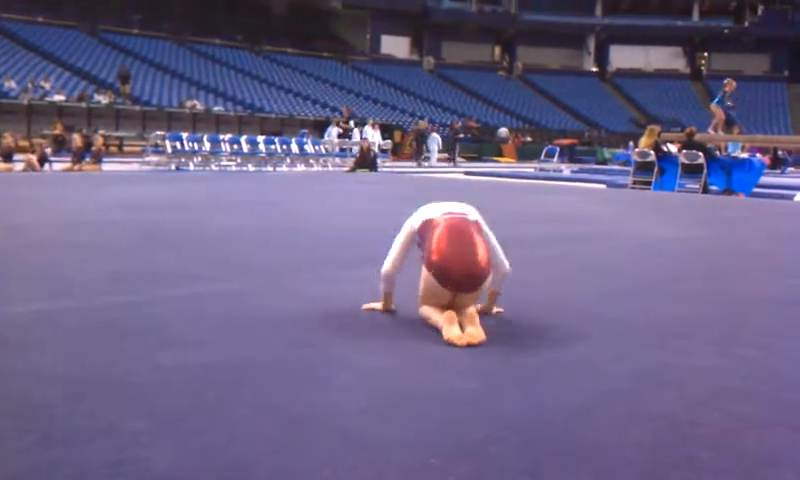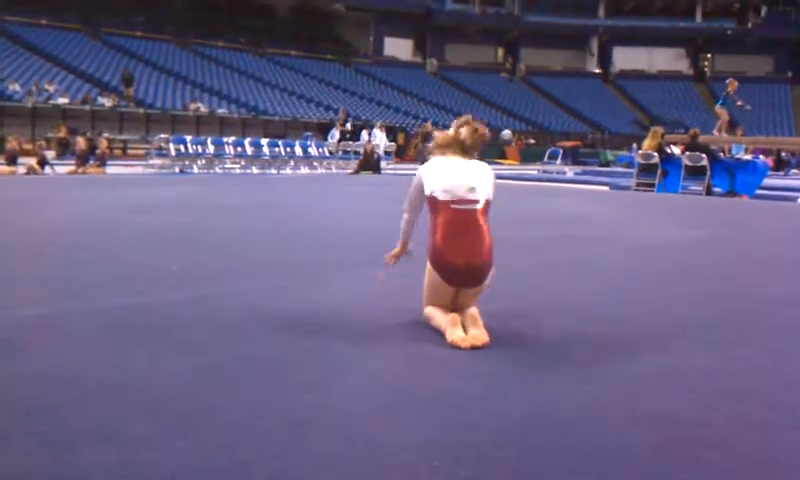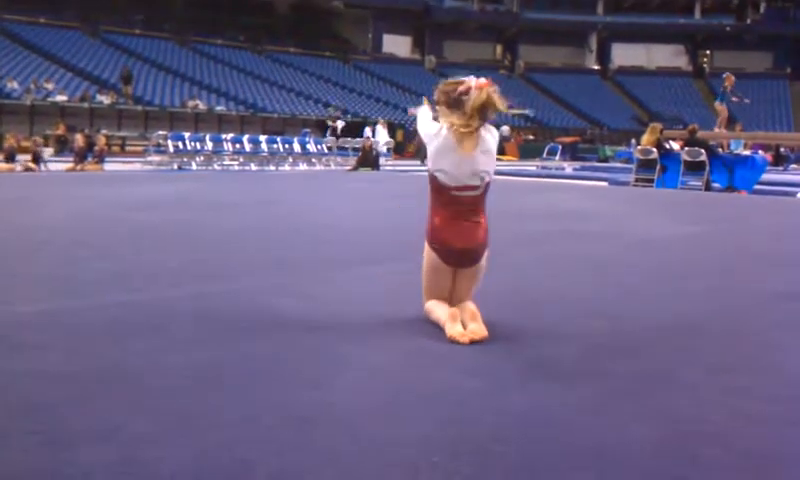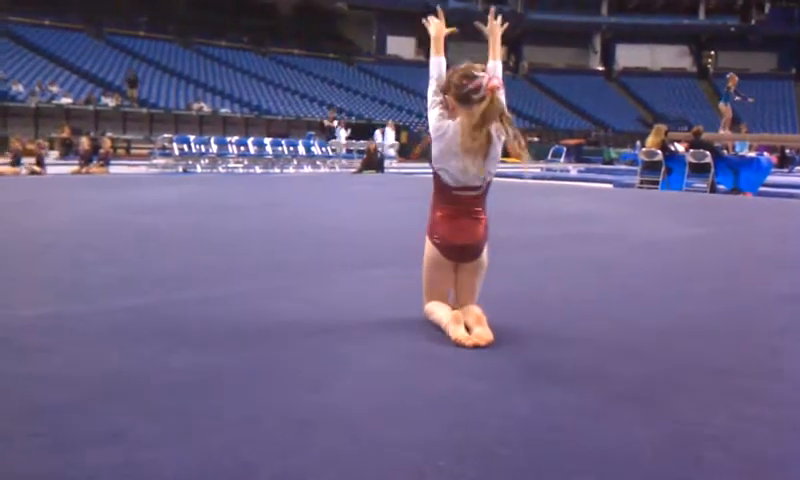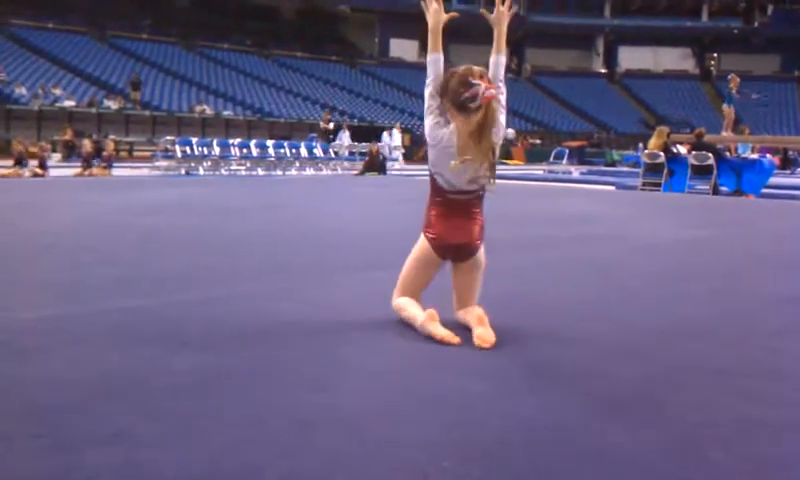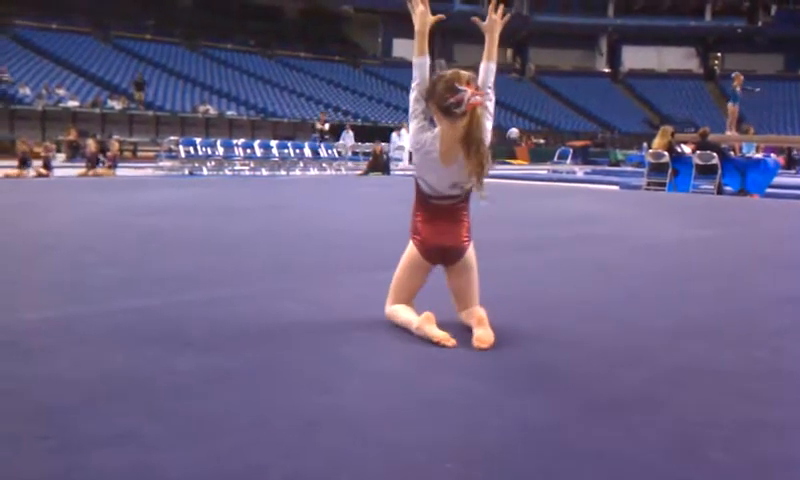
dt=0.2s
person 1, frame 1
left shoulder: (421, 216)
right shoulder: (472, 214)
left elbow: (389, 268)
right elbow: (503, 267)
left wrist: (386, 303)
right wrist: (488, 305)
left hip: (441, 258)
right hip: (478, 264)
left knee: (428, 306)
right knee: (463, 306)
left ankle: (444, 320)
right ankle: (470, 316)
person 1, frame 2
left shoulder: (428, 168)
right shoulder: (485, 170)
left elbow: (409, 213)
left wrist: (402, 246)
left hip: (445, 254)
right hip: (480, 257)
left knee: (432, 307)
right knee: (467, 307)
left ankle: (448, 324)
right ankle: (472, 320)
person 1, frame 3
left shoulder: (435, 132)
right shoulder: (490, 136)
left wrist: (423, 111)
left hip: (442, 234)
right hip: (476, 236)
left knee: (434, 301)
right knee: (462, 300)
left ankle: (447, 318)
right ankle: (469, 315)
person 1, frame 4
left shoulder: (443, 131)
right shoulder: (497, 133)
left elbow: (434, 90)
right elbow: (496, 87)
left wrist: (437, 39)
right wrist: (495, 43)
left hip: (443, 230)
right hip: (476, 232)
left knee: (433, 303)
right knee: (467, 304)
left ankle: (450, 320)
right ankle: (472, 318)
person 1, frame 5
left shoulder: (439, 136)
right shoulder: (493, 135)
left elbow: (432, 84)
right elbow: (497, 83)
left wrist: (434, 29)
right wrist: (500, 31)
left hip: (438, 231)
right hip: (472, 233)
left knee: (403, 299)
right knee: (467, 306)
left ankle: (425, 319)
right ankle: (478, 320)
person 1, frame 6
left shoulder: (422, 140)
right shoulder: (479, 139)
left elbow: (418, 86)
right elbow: (487, 90)
left wrist: (421, 31)
right wrist: (492, 37)
left hip: (424, 236)
right hip: (459, 237)
left knee: (395, 306)
right knee: (468, 307)
left ankle: (421, 323)
right ankle: (478, 319)
